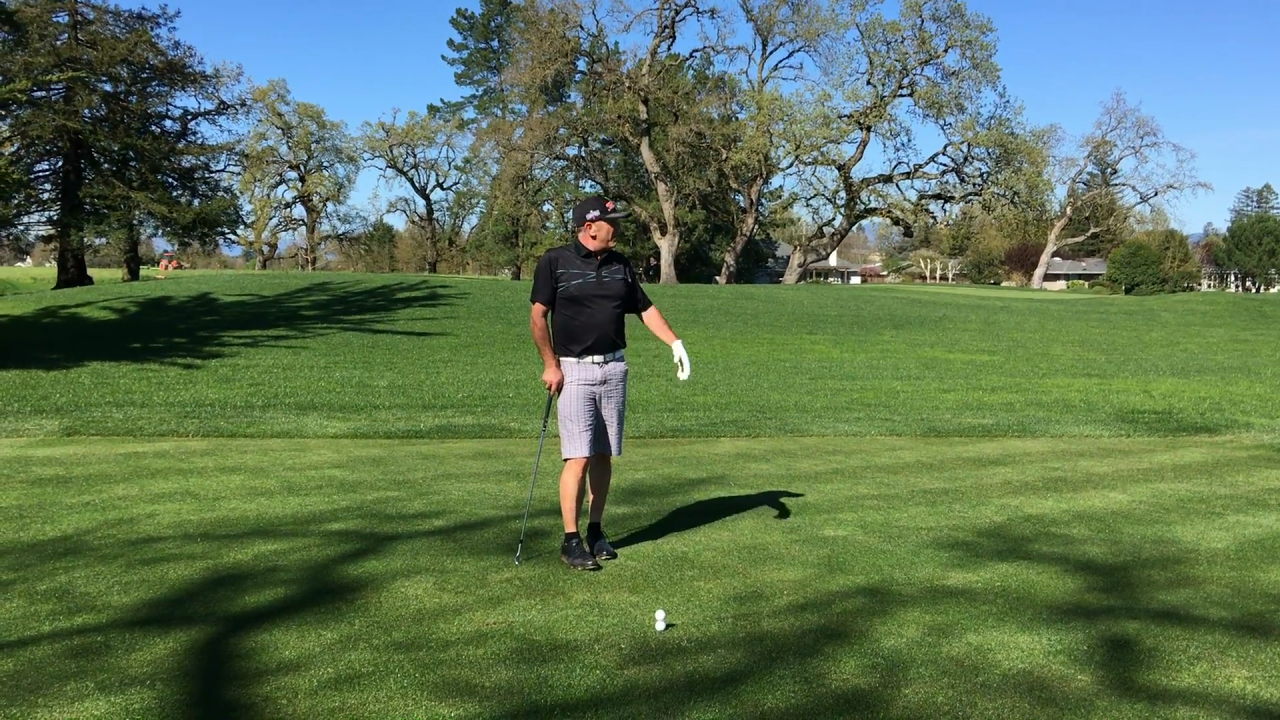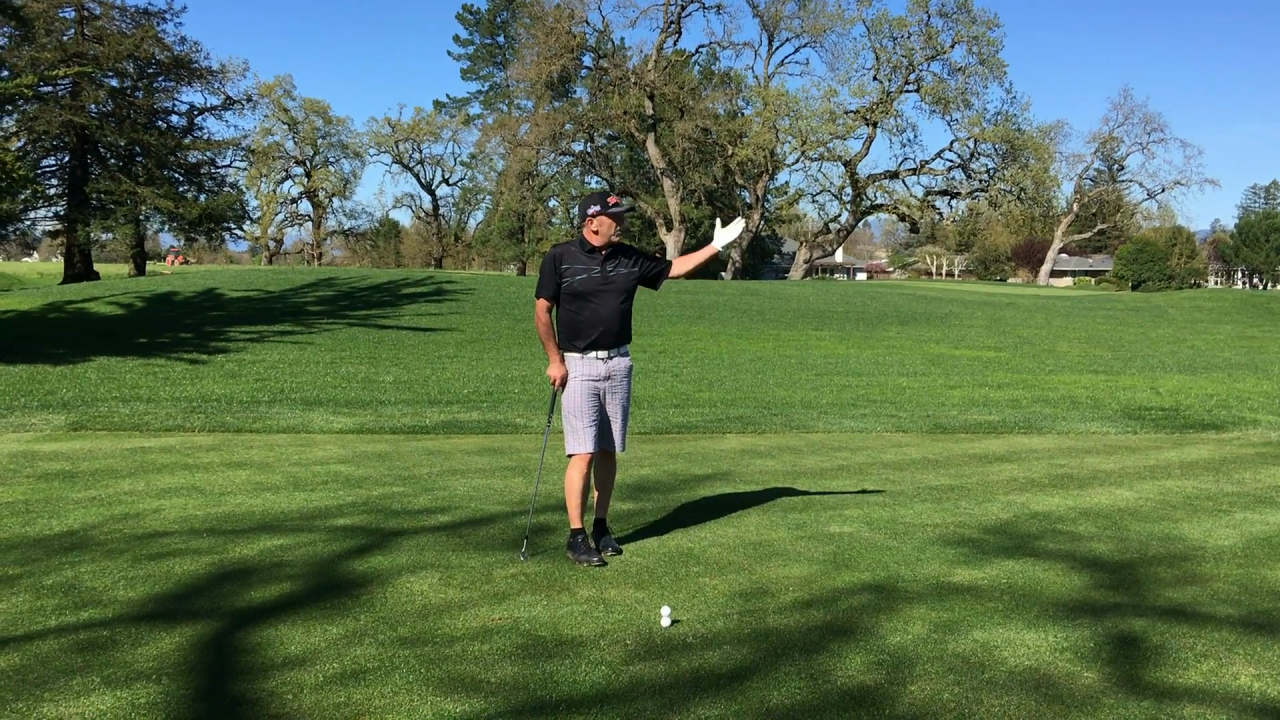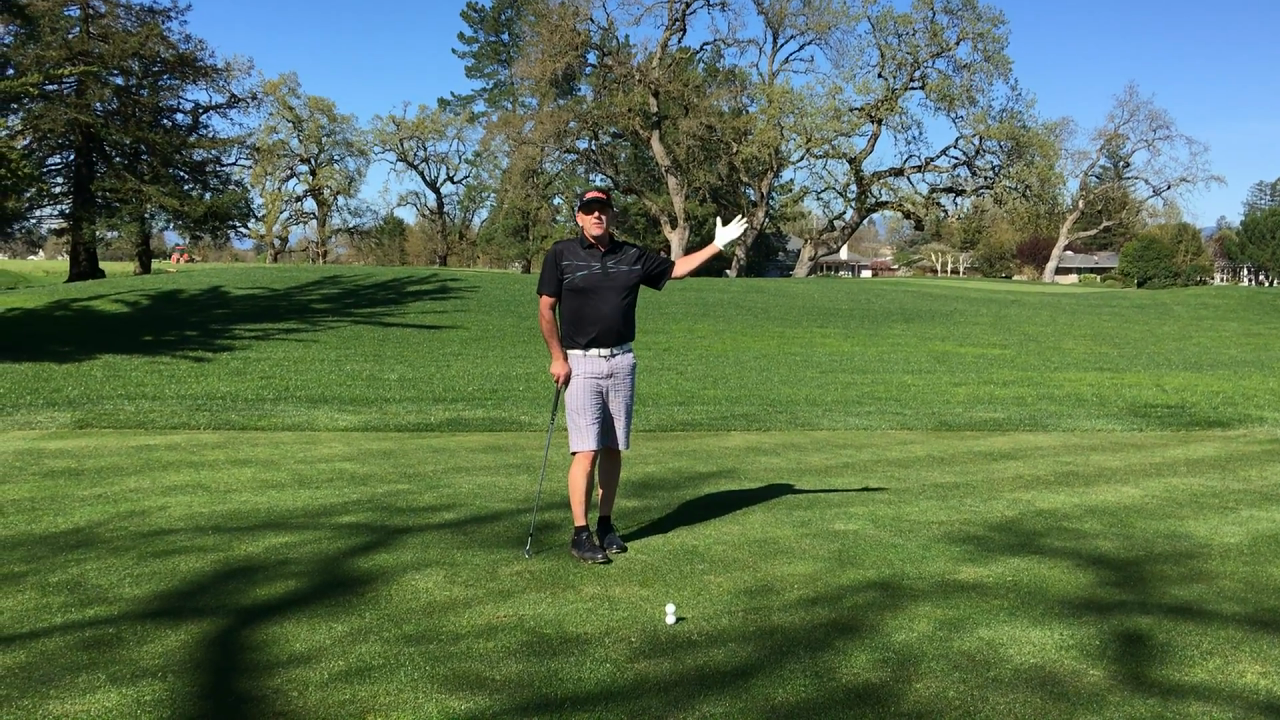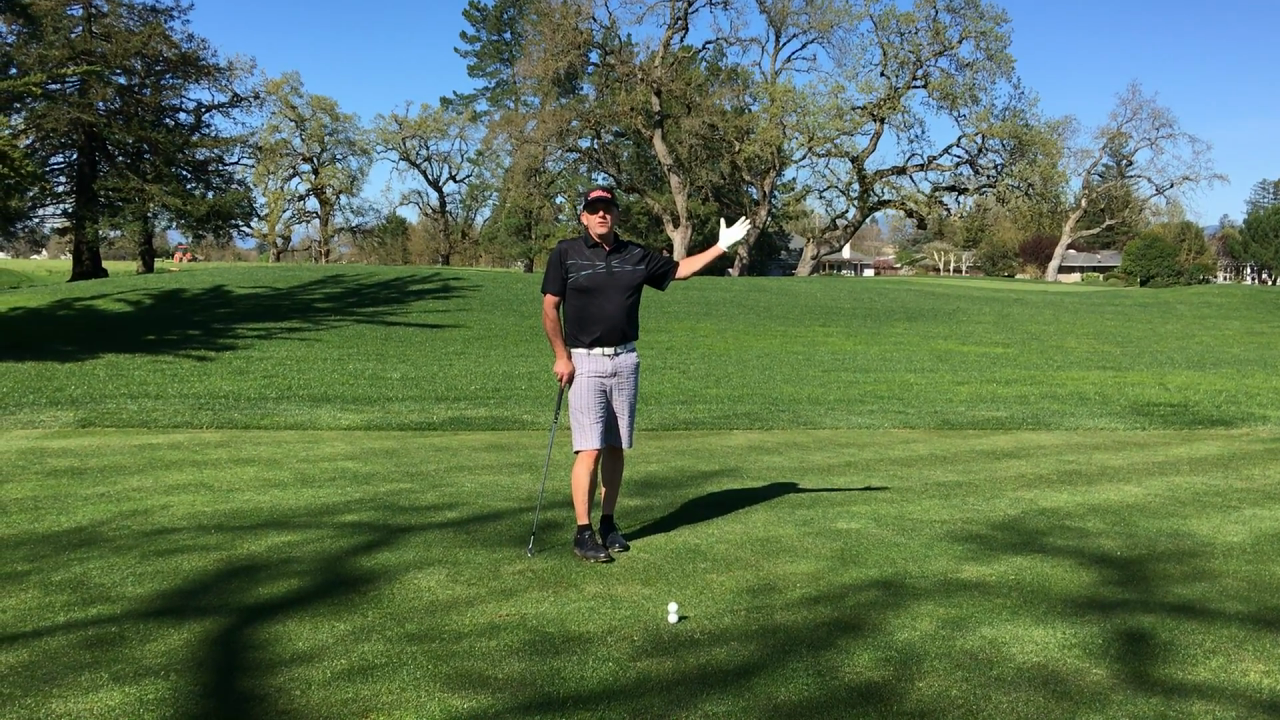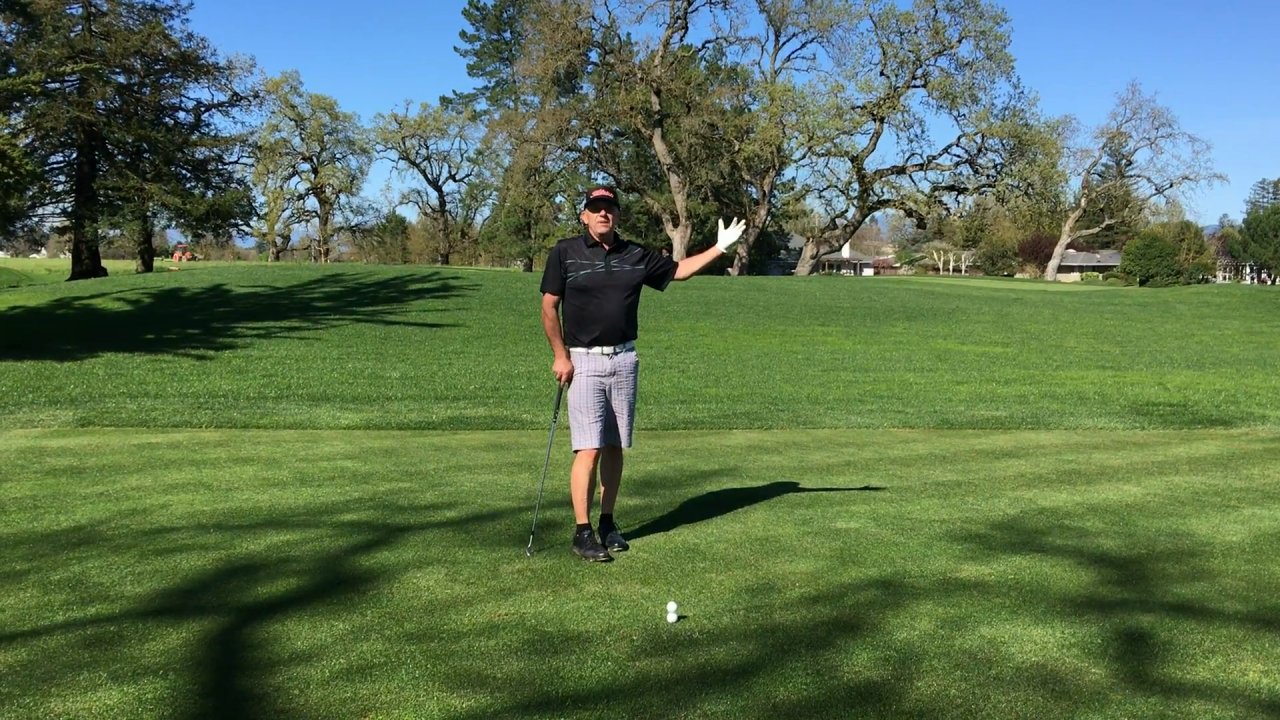
dt=0.5s
person 1, frame 1
left shoulder: (620, 265)
right shoulder: (555, 261)
left elbow: (645, 308)
right elbow: (538, 315)
left wrist: (675, 343)
right wrist: (550, 365)
left hip: (613, 368)
right hip: (573, 370)
left knee: (603, 456)
right knee: (577, 458)
left ankle: (595, 531)
right ankle: (570, 539)
person 1, frame 2
left shoulder: (630, 258)
right shoulder: (560, 257)
left elbow: (673, 268)
right elbow: (542, 311)
left wrist: (716, 245)
right wrist: (554, 360)
left hip: (619, 364)
right hip: (578, 365)
left knee: (609, 451)
right knee: (583, 453)
left ankle: (600, 527)
right ankle: (576, 536)
person 1, frame 3
left shoulder: (632, 256)
right shoulder: (561, 254)
left elbow: (676, 268)
right elbow: (546, 308)
left wrist: (717, 244)
right wrist: (557, 357)
left hip: (621, 361)
right hip: (580, 363)
left knee: (613, 448)
right knee: (586, 451)
left ankle: (606, 524)
right ankle: (580, 533)
person 1, frame 4
left shoulder: (636, 255)
right shoulder: (566, 253)
left elbow: (680, 269)
right elbow: (550, 307)
left wrist: (722, 246)
right wrist: (561, 356)
left hip: (625, 360)
right hip: (584, 362)
left knee: (616, 447)
right knee: (590, 449)
left ankle: (608, 523)
right ankle: (583, 532)
person 1, frame 5
left shoulder: (636, 255)
right shoulder: (565, 252)
left elbow: (679, 270)
right elbow: (550, 306)
left wrist: (720, 247)
right wrist: (560, 355)
left hip: (624, 360)
right hip: (584, 361)
left knee: (615, 447)
right knee: (588, 449)
left ankle: (607, 522)
right ankle: (582, 532)
